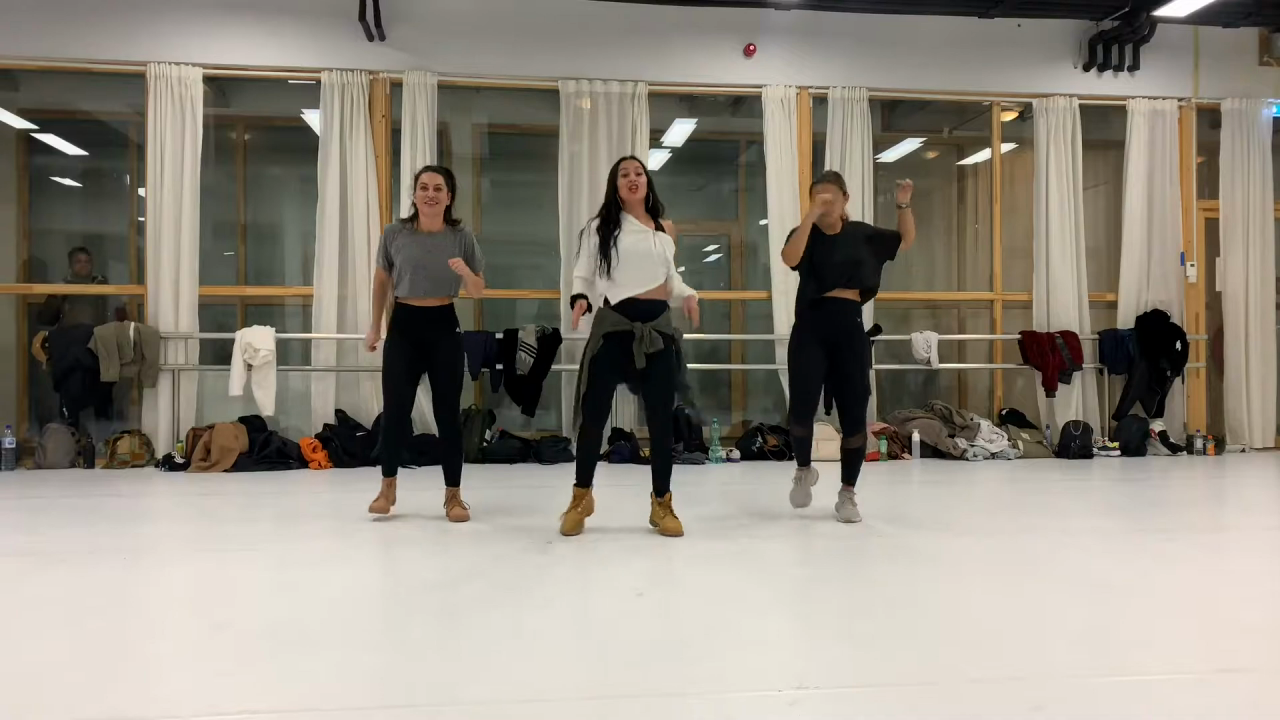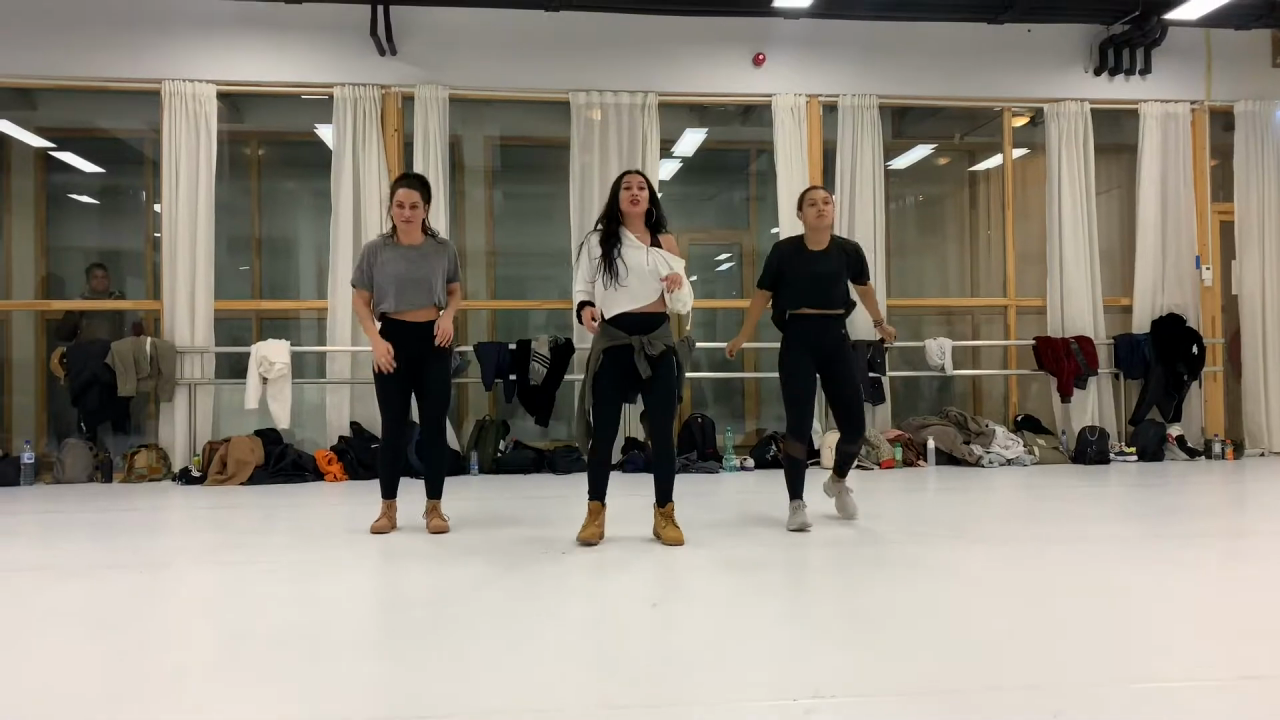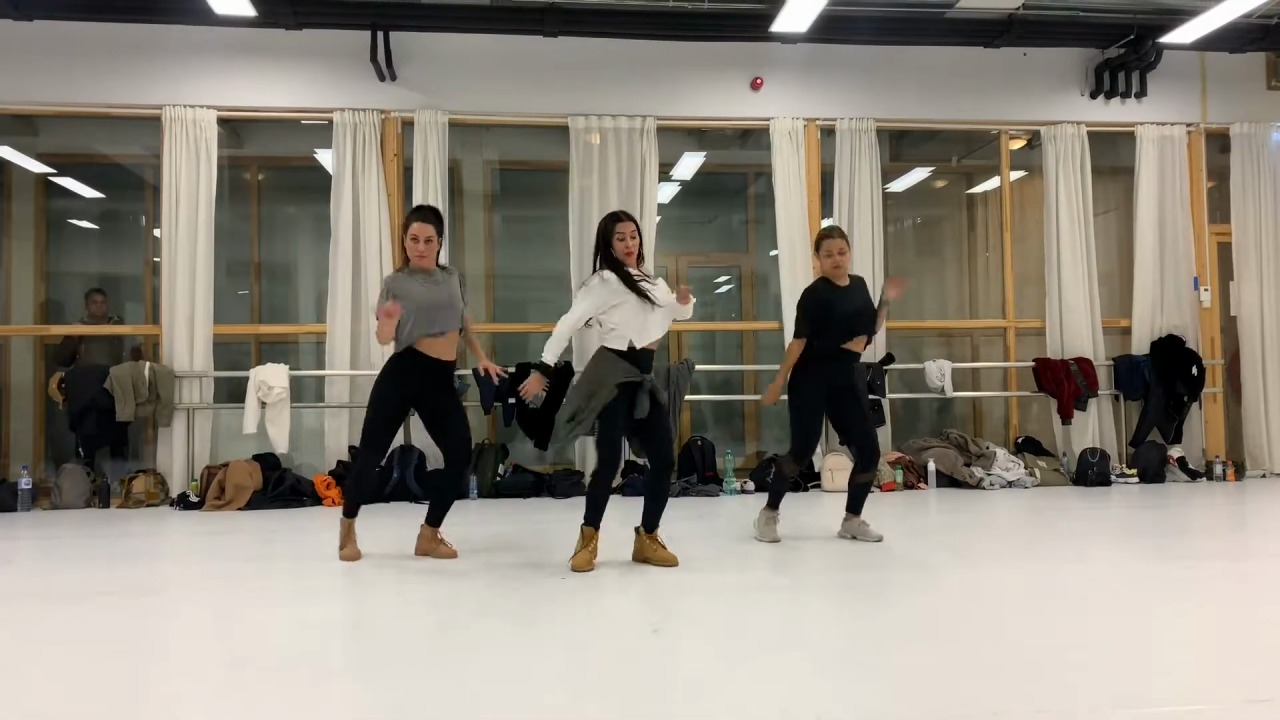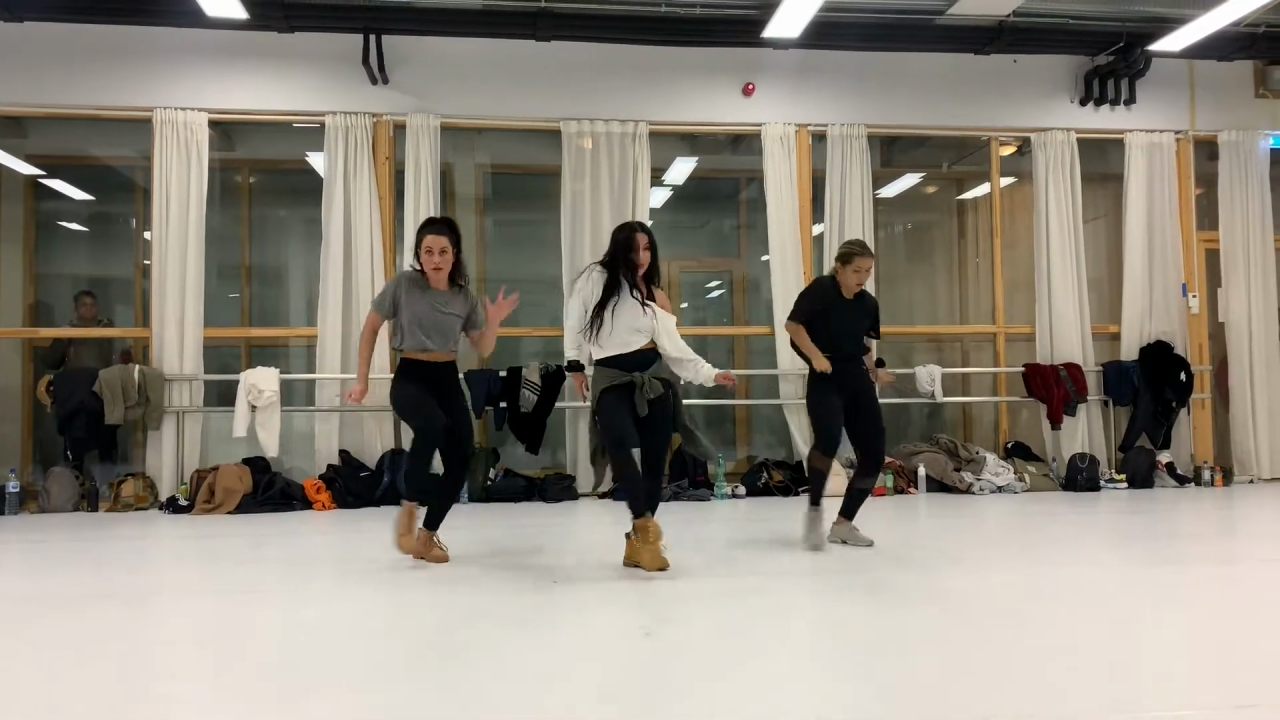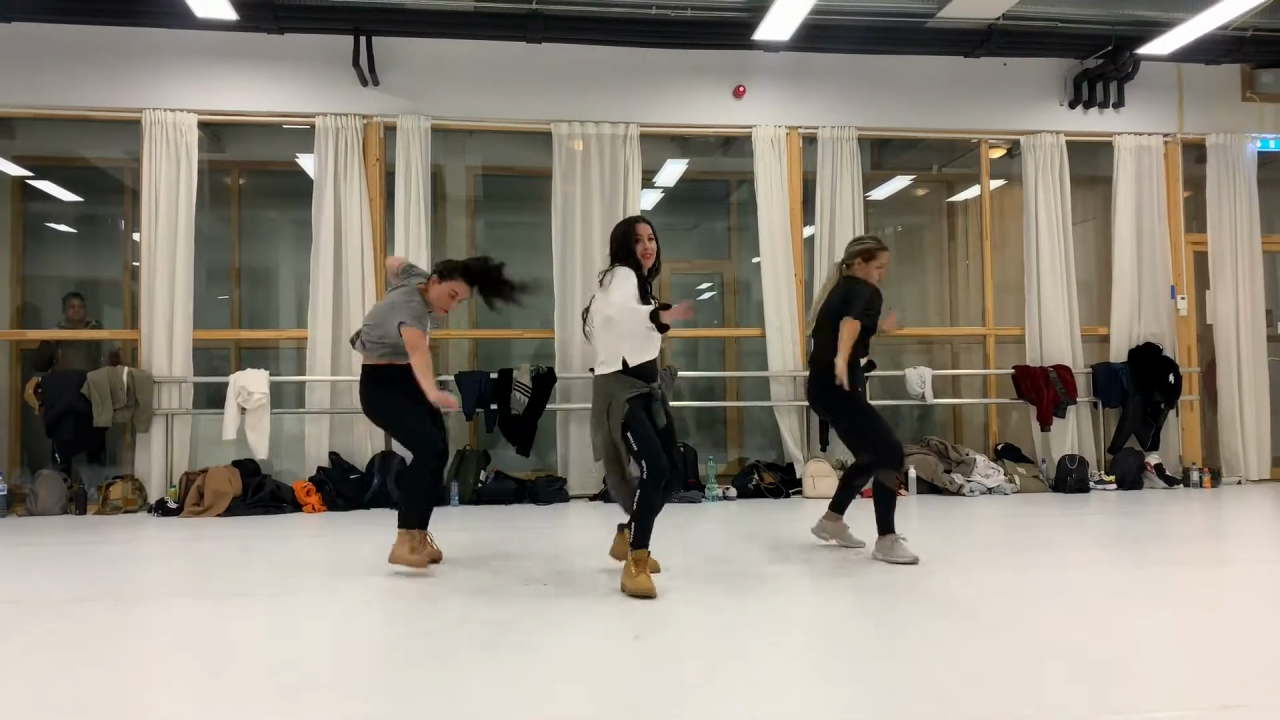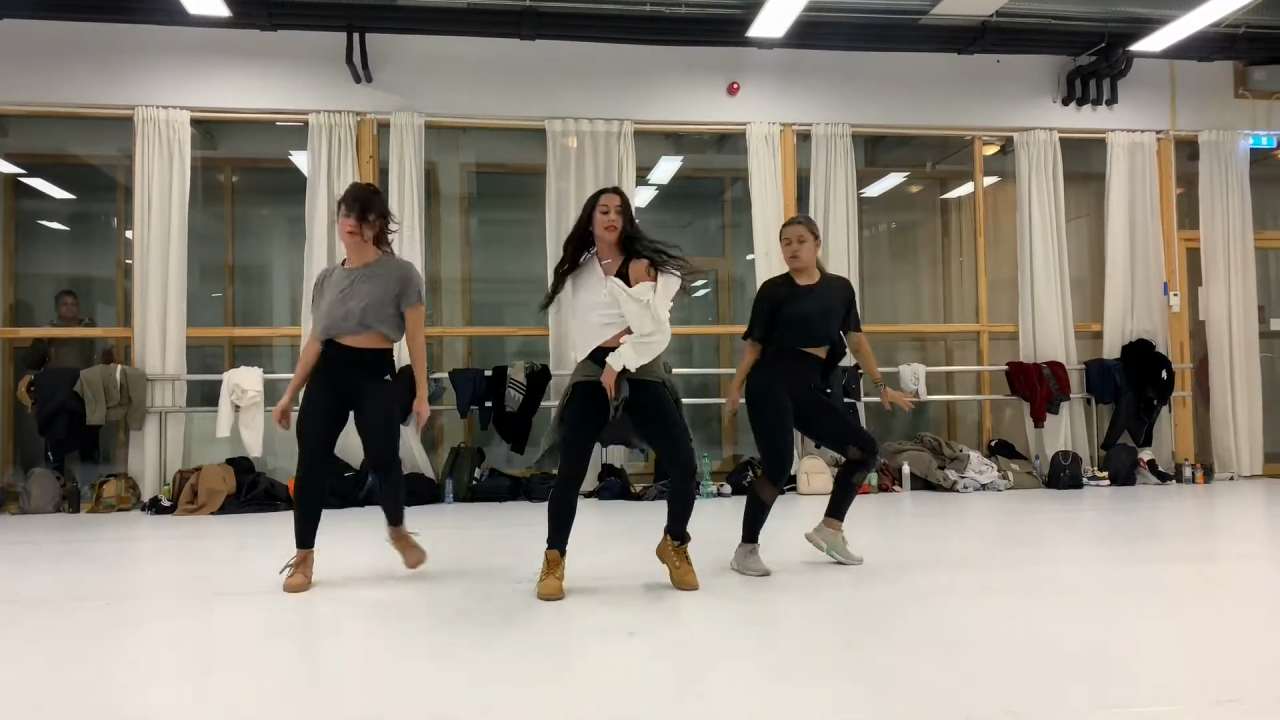
dt=0.7s
person 1, frame 1
left shoulder: (665, 229)
right shoulder: (600, 228)
right elbow: (583, 275)
left wrist: (688, 296)
right wrist: (579, 300)
left hip: (658, 326)
right hip: (613, 324)
left knee: (662, 419)
right knee: (593, 413)
left ankle: (661, 502)
right ankle: (581, 496)
person 1, frame 2
left shoulder: (665, 243)
right shoulder: (598, 241)
right elbow: (582, 286)
left wrist: (679, 283)
right wrist: (586, 306)
left hip: (657, 338)
right hip: (613, 339)
left knee: (662, 430)
right knee: (603, 430)
left ankle: (664, 514)
right ankle: (596, 513)
person 1, frame 3
left shoulder: (648, 279)
right shoulder: (604, 281)
left elbow: (676, 312)
right elbow: (570, 322)
left wrist: (683, 301)
right wrist: (543, 369)
left hip: (643, 377)
right hip: (614, 372)
left knee: (664, 461)
right knee: (610, 459)
left ankle: (647, 537)
right ankle: (588, 538)
person 1, frame 4
left shoulder: (655, 296)
right shoulder: (595, 279)
left elbow: (673, 345)
right elbow: (574, 324)
left wrist: (709, 373)
right wrist: (576, 366)
left hip: (652, 378)
right hip: (610, 378)
left knee: (655, 462)
right knee: (618, 445)
left ankle: (638, 543)
right ankle: (644, 522)
person 1, frame 5
left shoulder: (644, 286)
right shoulder: (621, 277)
left elbow: (593, 320)
right elbow: (621, 310)
right wrist: (661, 317)
left hip: (647, 387)
right hip: (619, 389)
left knee: (666, 471)
right knee: (655, 470)
left ankle: (628, 537)
right ankle: (635, 562)
person 1, frame 6
left shoulder: (642, 265)
right shoulder: (575, 269)
left elbow: (657, 331)
left wrist: (619, 361)
left hip: (641, 371)
right hip: (592, 373)
left knee: (683, 465)
right knee: (570, 471)
left ankle: (674, 545)
right ankle: (554, 561)
person 2, frame 1
left shoulder: (461, 237)
right shoulder: (394, 233)
left elbow: (478, 290)
right elbow: (382, 281)
left wrist: (466, 273)
right wrist: (374, 327)
left hip: (443, 326)
right hip: (404, 325)
left knee: (447, 413)
right knee: (395, 408)
left ankle: (453, 495)
right ankle: (387, 487)
person 2, frame 2
left shoulder: (444, 250)
right shoulder: (374, 250)
left elbow: (455, 293)
right elbow: (361, 304)
left wrist: (449, 318)
right wrist: (375, 340)
left hip: (431, 343)
right hip: (393, 340)
left knee: (434, 426)
right knee: (394, 427)
left ankle: (434, 506)
right ankle: (388, 508)
person 2, frame 3
left shoulder: (452, 277)
right shoulder: (397, 281)
right elbow: (384, 338)
left wrist: (481, 356)
right wrist: (387, 323)
left hip: (441, 378)
right hip: (403, 371)
left knee: (461, 457)
right knee: (371, 452)
left ankle: (429, 535)
right ankle: (347, 530)
person 2, frame 4
left shoulder: (464, 294)
right shoulder: (403, 284)
left elbow: (484, 350)
right elbow: (370, 327)
left wrist: (494, 322)
right wrist: (362, 379)
left hip: (449, 381)
right hip: (411, 378)
left knee: (460, 461)
right knee: (432, 428)
left ankle: (427, 537)
right ankle: (409, 509)
person 2, frame 5
left shoulder: (415, 281)
right shoulder: (410, 305)
left elbow: (394, 263)
right elbow: (417, 350)
right wrist: (431, 391)
left hip: (406, 383)
right hip: (381, 386)
left knee: (438, 452)
right knee: (428, 449)
left ankle: (418, 535)
right ankle: (406, 541)
person 2, frame 6
left shoulder: (401, 271)
right shoulder: (327, 278)
left elbow: (416, 333)
right elbow: (315, 341)
left wrist: (422, 392)
right wrist: (291, 393)
left hip: (375, 372)
right hip: (329, 371)
left knee: (383, 460)
right knee: (312, 465)
left ankle: (397, 529)
right ankle: (303, 558)
person 3, frame 1
left shoulder: (861, 233)
right shoulder: (807, 235)
left elbow: (906, 241)
right elbow: (790, 259)
left wrist: (903, 205)
right wrist: (810, 215)
left hip: (850, 327)
right hip: (811, 326)
left knee: (854, 414)
right knee: (802, 409)
left ankle: (847, 494)
right ankle: (804, 471)
person 3, frame 2
left shoulder: (848, 250)
right shoulder: (785, 251)
left elbow: (864, 287)
right elbow: (763, 293)
left wrist: (881, 324)
right wrist: (743, 335)
left hip: (836, 339)
right hip: (797, 340)
left knee: (854, 423)
right knee: (800, 424)
left ankle: (838, 482)
right ankle: (796, 503)
person 3, frame 3
left shoulder: (859, 285)
right shoulder: (815, 293)
left elbow: (870, 328)
right elbow: (798, 340)
left wrist: (887, 300)
right wrist: (779, 381)
left hip: (849, 376)
right hip: (814, 374)
left knee: (869, 451)
right knee: (804, 447)
left ankle: (852, 520)
right ankle: (769, 513)
person 3, frame 4
left shoulder: (867, 302)
right shoulder: (821, 289)
right elbow: (792, 324)
left wrist: (873, 370)
right wrist: (814, 355)
left hip: (857, 380)
right hip: (824, 382)
left knee: (872, 457)
right knee: (828, 439)
left ankle: (843, 524)
right ankle: (815, 511)
person 3, frame 5
left shoulder: (841, 291)
right shoulder: (866, 291)
right elbow: (850, 322)
left wrist: (881, 329)
right wrist: (841, 359)
left hip: (830, 387)
right hip: (835, 390)
left knee: (872, 456)
right knee: (890, 452)
left ankle: (832, 520)
right ankle: (887, 539)
person 3, frame 6
left shoulder: (839, 288)
right shoulder: (774, 289)
left elbow: (855, 339)
right elbow: (754, 342)
left wrist: (881, 385)
right wrist: (736, 386)
left hip: (808, 388)
right hip: (770, 383)
left knee: (864, 450)
right knee: (778, 465)
left ankle: (829, 529)
right ankle: (746, 548)
